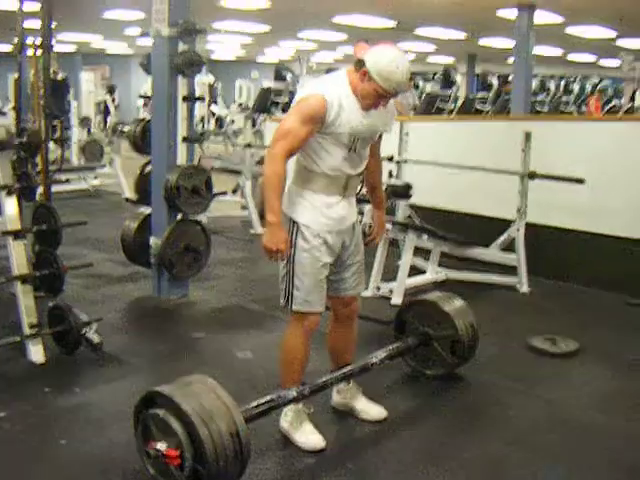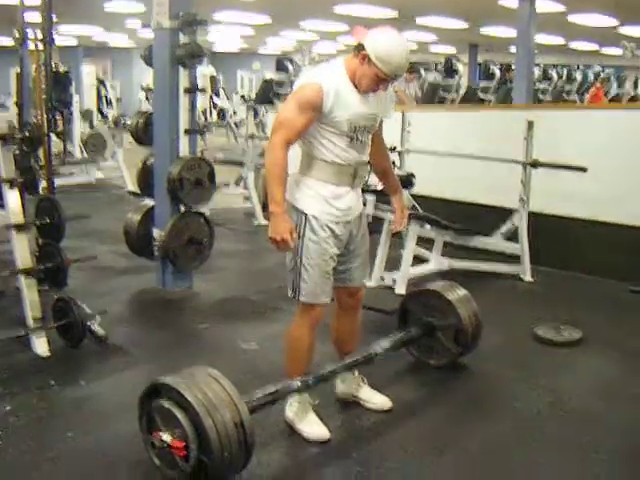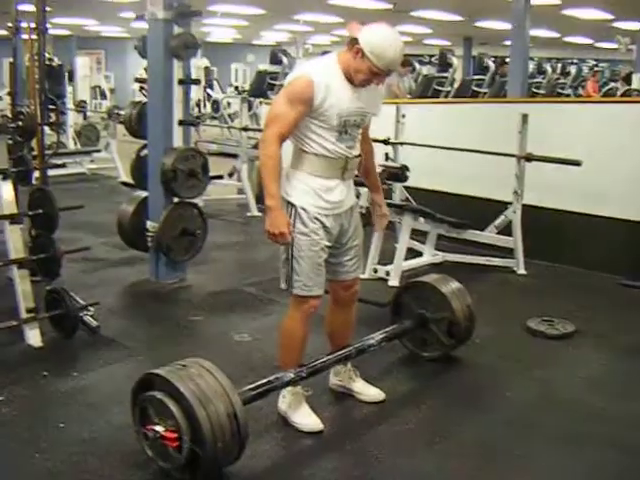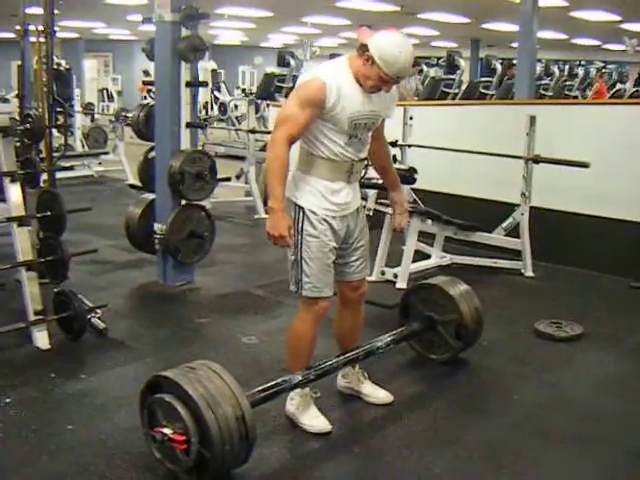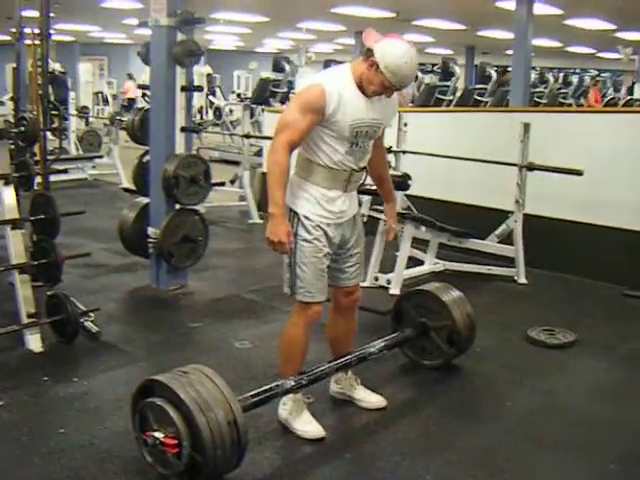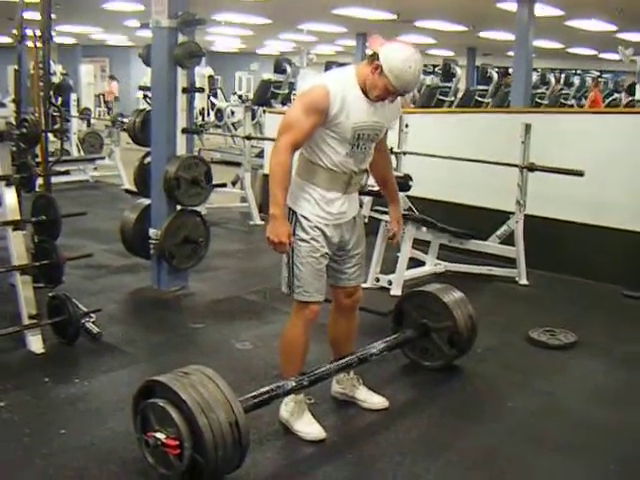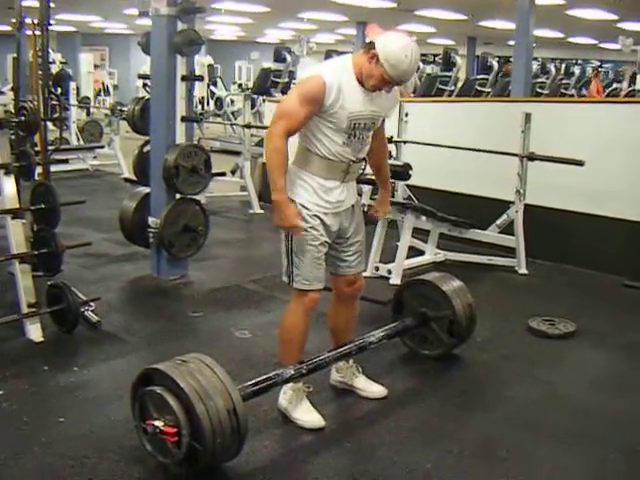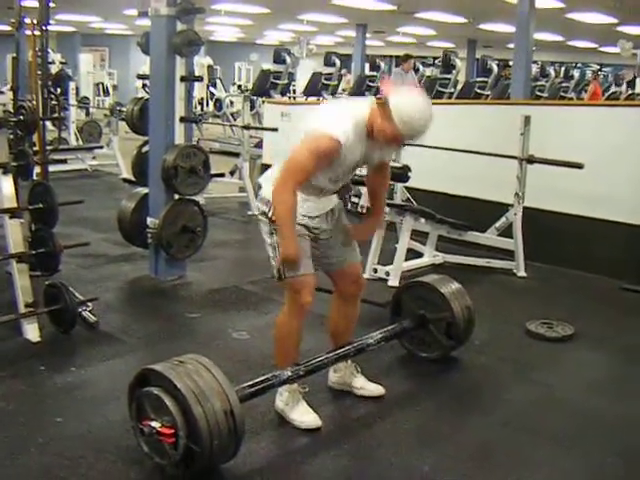
dt=0.5s
person 1, frame 1
left shoulder: (380, 106)
right shoulder: (321, 98)
right elbow: (276, 155)
left wrist: (379, 207)
right wrist: (273, 223)
left hip: (346, 217)
right hip: (308, 218)
left knee: (347, 307)
right knee: (306, 318)
left ankle: (345, 390)
right ankle: (292, 411)
person 1, frame 2
left shoulder: (380, 93)
right shoulder: (319, 85)
right elbow: (278, 144)
left wrist: (396, 193)
right wrist: (278, 211)
left hip: (353, 207)
right hip: (316, 209)
left knee: (352, 298)
right knee: (312, 308)
left ankle: (349, 379)
right ankle: (297, 402)
person 1, frame 3
left shoulder: (371, 88)
right shoulder: (310, 79)
right elbow: (270, 140)
left wrist: (376, 192)
right wrist: (274, 207)
left hip: (345, 201)
right hip: (307, 203)
left knee: (347, 291)
right knee: (305, 301)
left ankle: (342, 372)
right ankle: (290, 394)
person 1, frame 4
left shoulder: (384, 92)
right shoulder: (322, 83)
right elbow: (279, 141)
left wrist: (396, 191)
right wrist: (276, 208)
left hip: (351, 202)
right hip: (313, 204)
left knee: (355, 292)
right knee: (315, 302)
left ankle: (351, 374)
right ankle: (298, 396)
person 1, frame 5
left shoulder: (385, 100)
right shoulder: (322, 90)
right elbow: (280, 147)
left wrist: (390, 201)
right wrist: (276, 214)
left hip: (348, 210)
right hip: (310, 211)
left knee: (348, 299)
right knee: (308, 308)
left ankle: (343, 379)
right ankle: (290, 401)
person 1, frame 6
left shoulder: (388, 105)
right shoulder: (326, 92)
right elbow: (284, 147)
left wrist: (394, 203)
right wrist: (276, 214)
left hip: (348, 212)
right hip: (309, 212)
left knee: (349, 298)
right knee: (308, 308)
left ankle: (345, 380)
right ankle: (292, 401)
person 1, frame 7
left shoulder: (386, 92)
right shoulder: (322, 82)
right elbow: (277, 134)
left wrist: (385, 188)
right wrist: (280, 200)
left hip: (347, 200)
right hip: (308, 200)
left knee: (351, 287)
right knee: (307, 296)
left ankle: (344, 369)
right ankle: (291, 390)
person 1, frame 8
left shoulder: (385, 130)
right shoulder: (335, 134)
left elbow: (378, 169)
right elbow: (285, 183)
left wrist: (375, 216)
right wrist: (287, 243)
left hip: (324, 205)
right hip: (286, 203)
left knee: (351, 285)
right knee: (301, 296)
left ankle: (342, 371)
right ankle: (287, 392)
